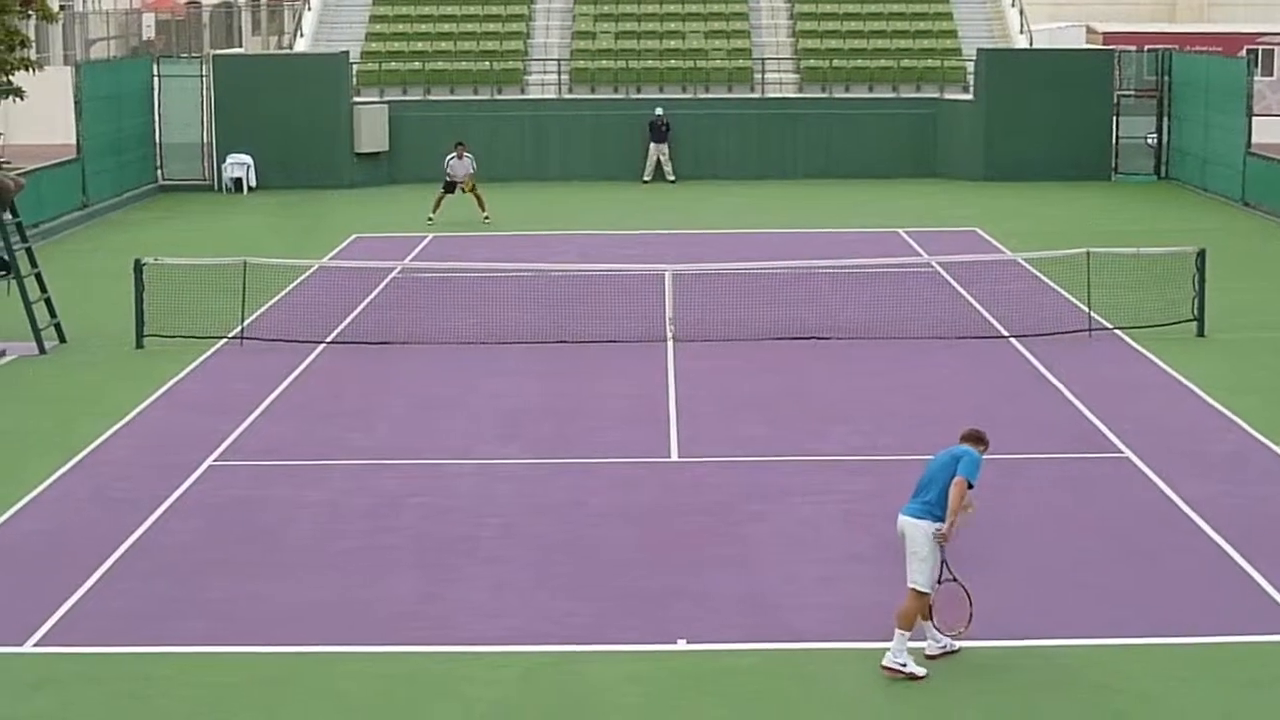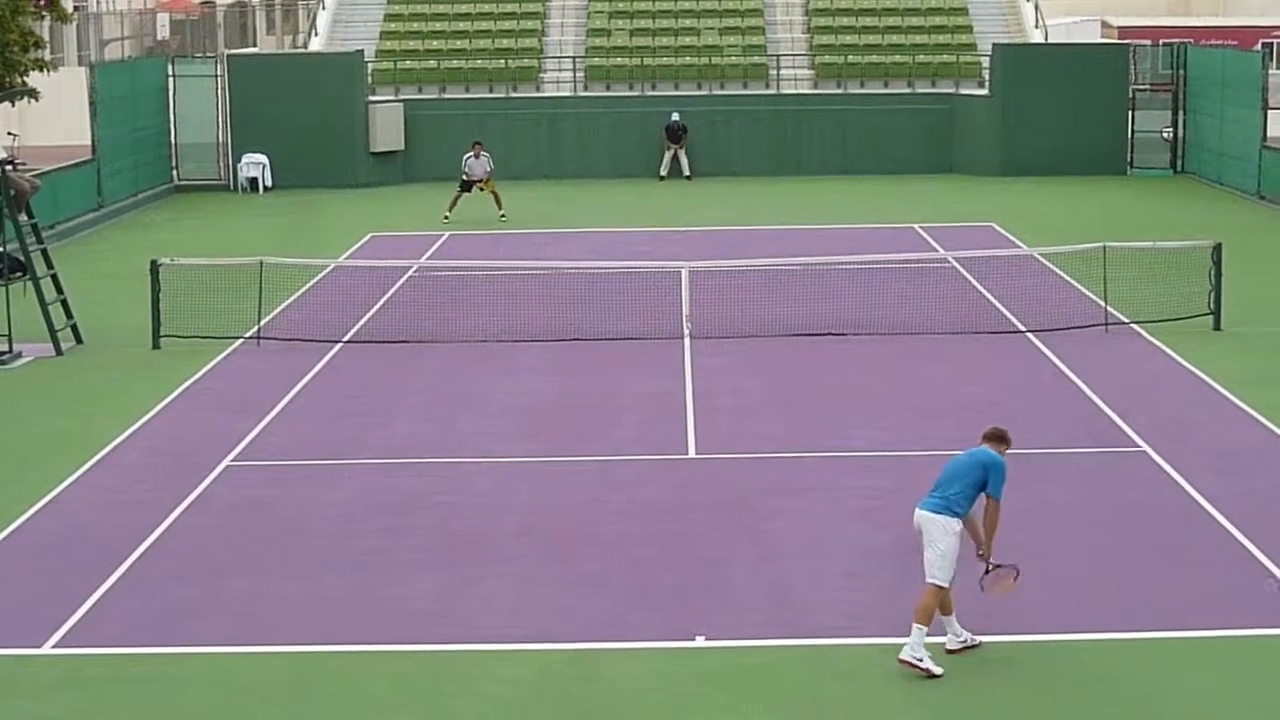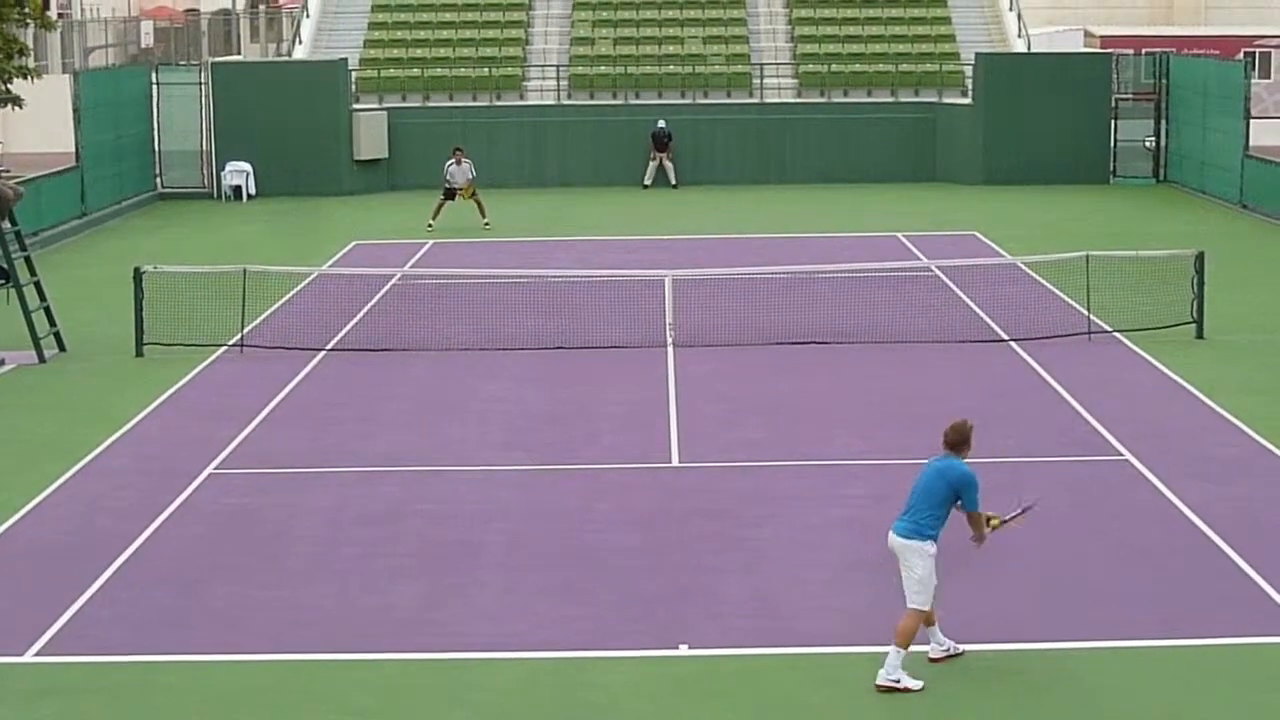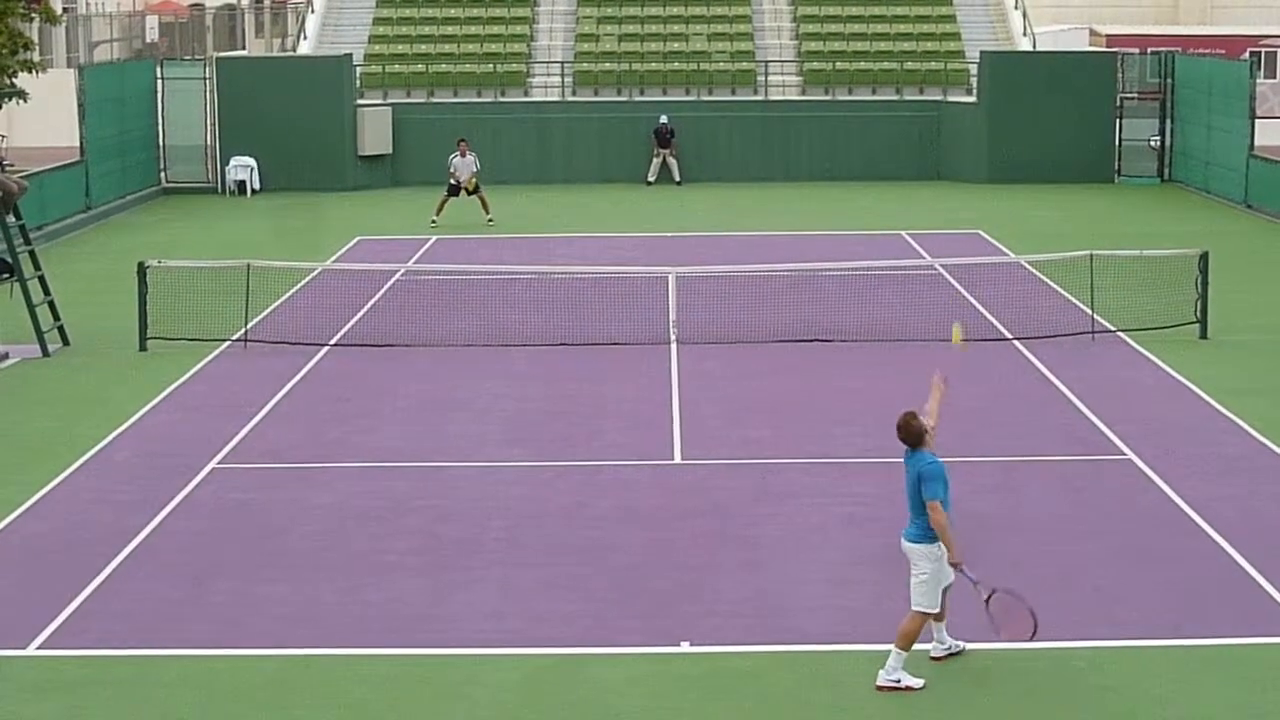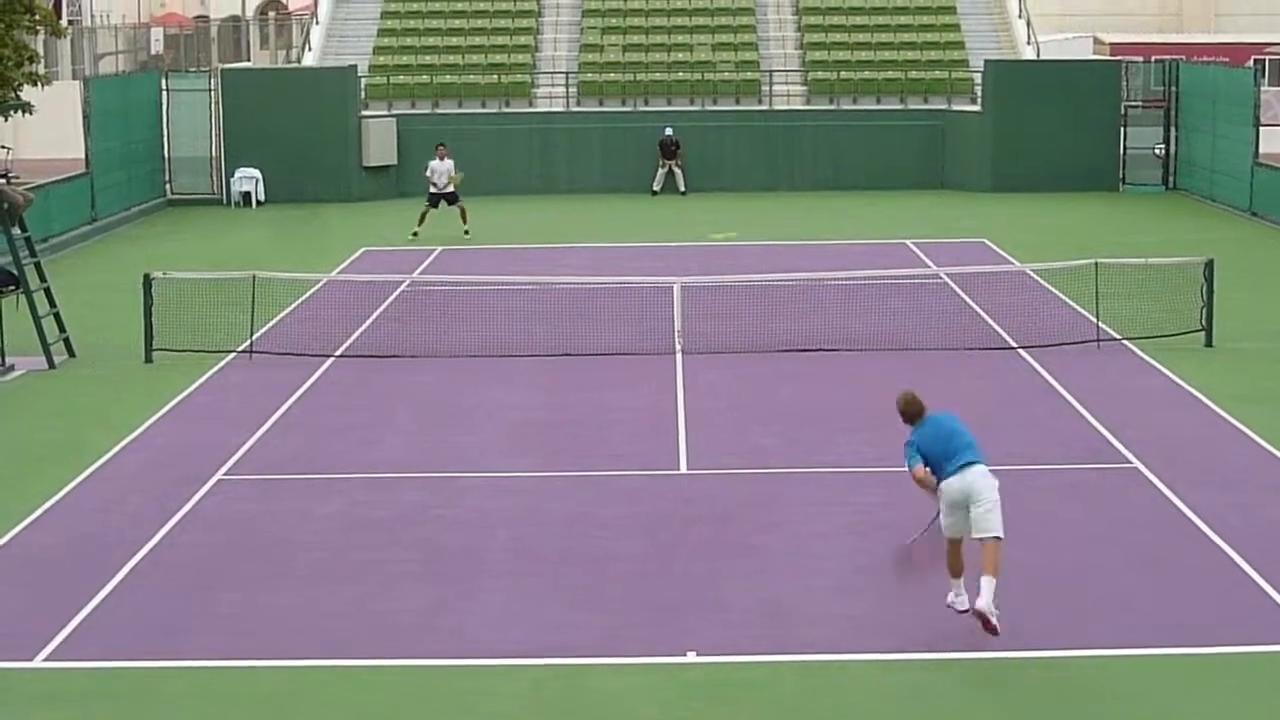
dt=1s
person 1, frame 1
left shoulder: (946, 454)
right shoulder: (972, 456)
right elbow: (959, 484)
left wrist: (957, 508)
right wrist: (950, 522)
left hip: (909, 517)
right hip: (923, 523)
left knee: (926, 585)
right knee: (917, 590)
left ankle: (936, 641)
right ankle: (896, 656)
person 1, frame 2
left shoulder: (965, 457)
right shoulder: (996, 462)
right elbow: (992, 507)
left wrist: (978, 541)
right wrist: (987, 547)
left hip: (925, 512)
right hip: (941, 520)
left knee: (941, 580)
right knee: (935, 585)
left ankle: (956, 636)
right ankle: (914, 649)
person 1, frame 3
left shoulder: (934, 464)
right shoulder: (966, 475)
right elbow: (973, 518)
left wrist: (978, 514)
right wrist: (980, 534)
left hip: (899, 534)
right hip: (917, 542)
left knee: (924, 597)
right knee: (918, 608)
left ankle: (939, 644)
right ankle: (890, 673)
person 1, frame 4
left shoulder: (913, 455)
right shoulder: (930, 467)
left elbow: (930, 417)
right elbow: (935, 512)
left wrist: (938, 388)
right wrist: (950, 548)
left hip: (919, 540)
right hip: (925, 545)
left knee: (943, 586)
right knee: (922, 611)
left ankle: (941, 642)
right ankle: (890, 673)
person 1, frame 5
left shoulder: (914, 442)
right shoulder: (946, 417)
left elbow: (920, 476)
left wrist: (936, 490)
left hip: (951, 486)
right hip: (978, 475)
left knee: (954, 541)
right knee: (990, 543)
left ankle: (959, 597)
right ankle: (985, 602)
